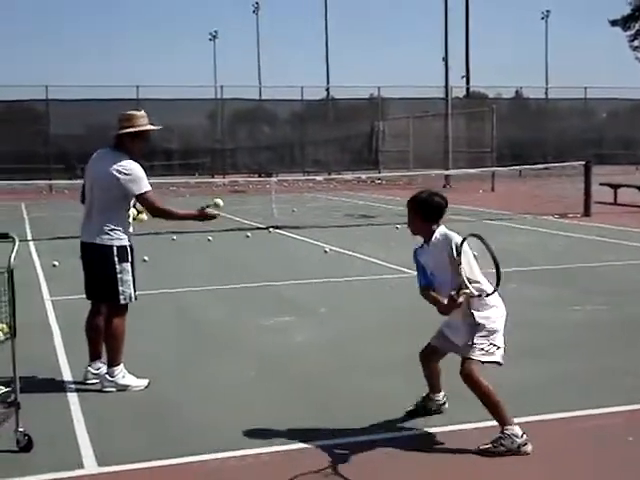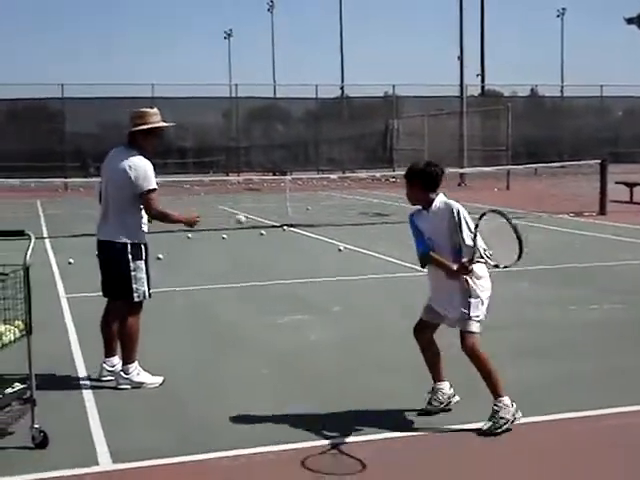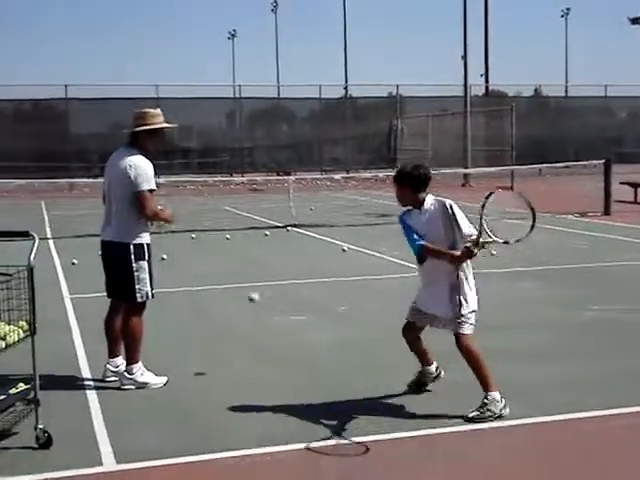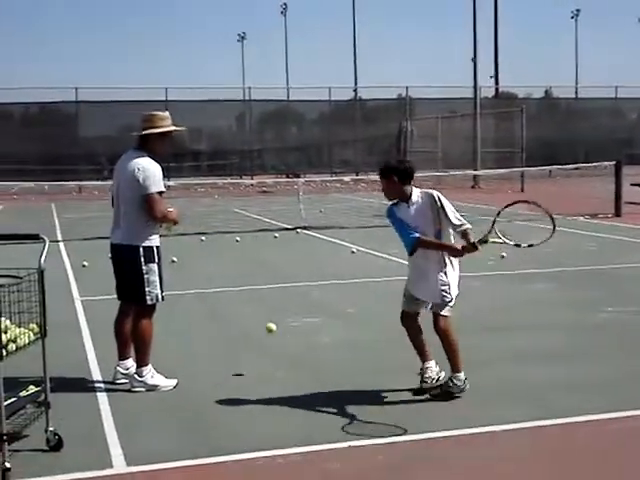
dt=0.2s
person 1, frame 1
left shoulder: (97, 157)
right shoulder: (128, 168)
left elbow: (85, 198)
right elbow: (156, 209)
right wrist: (195, 215)
left hip: (90, 241)
right hip: (111, 245)
left knee: (98, 306)
right knee: (116, 309)
left ankle: (96, 366)
right ankle: (114, 373)
person 1, frame 2
left shoulder: (113, 156)
right shoulder: (139, 164)
right elbow: (154, 210)
right wrist: (183, 219)
left hip: (107, 239)
right hip: (127, 243)
left knee: (115, 304)
right knee: (132, 307)
left ankle: (111, 363)
right ankle: (129, 371)
person 1, frame 3
left shoulder: (116, 157)
right shoulder: (140, 164)
right elbow: (147, 210)
right wrist: (164, 215)
left hip: (111, 240)
right hip: (131, 244)
left knee: (118, 305)
right knee: (135, 307)
left ankle: (114, 364)
right ankle: (132, 371)
person 1, frame 4
left shoulder: (125, 160)
right shoulder: (149, 167)
right elbow: (157, 212)
right wrist: (172, 216)
left hip: (120, 242)
right hip: (140, 246)
left knee: (127, 307)
right knee: (144, 310)
left ankle: (124, 366)
right ankle: (142, 373)
person 2, frame 1
left shoulder: (452, 242)
right shoulder: (421, 252)
left elbow: (477, 285)
right elbow: (425, 288)
left wrist: (457, 303)
right wrist: (439, 302)
left hip: (484, 314)
right hip: (456, 316)
left knee: (469, 372)
right knee: (428, 357)
left ankle: (514, 434)
right ankle: (435, 398)
person 2, frame 2
left shoulder: (453, 209)
right shoulder: (416, 219)
left elbow: (474, 248)
right elbow: (425, 253)
left wrist: (465, 267)
right wrist: (448, 268)
left hip: (470, 286)
right hip: (443, 288)
left knee: (469, 344)
right knee: (422, 332)
left ankle: (505, 405)
right ankle: (442, 390)
person 2, frame 3
left shoulder: (444, 206)
right shoulder: (406, 219)
left elbow: (469, 236)
right elbow: (421, 247)
left wrist: (465, 254)
right wrist: (450, 255)
left hip: (457, 285)
right hip: (430, 287)
left knee: (464, 343)
right knee: (410, 331)
left ankle: (493, 400)
right ankle: (429, 369)
person 2, frame 4
left shoulder: (432, 197)
right shoulder: (394, 212)
left elbow: (458, 223)
right elbow: (413, 240)
left wrist: (468, 242)
right wrist: (447, 247)
left hip: (442, 270)
right hip: (418, 271)
left knee: (441, 323)
right knee: (408, 319)
left ankle: (458, 377)
right ankle: (431, 370)
